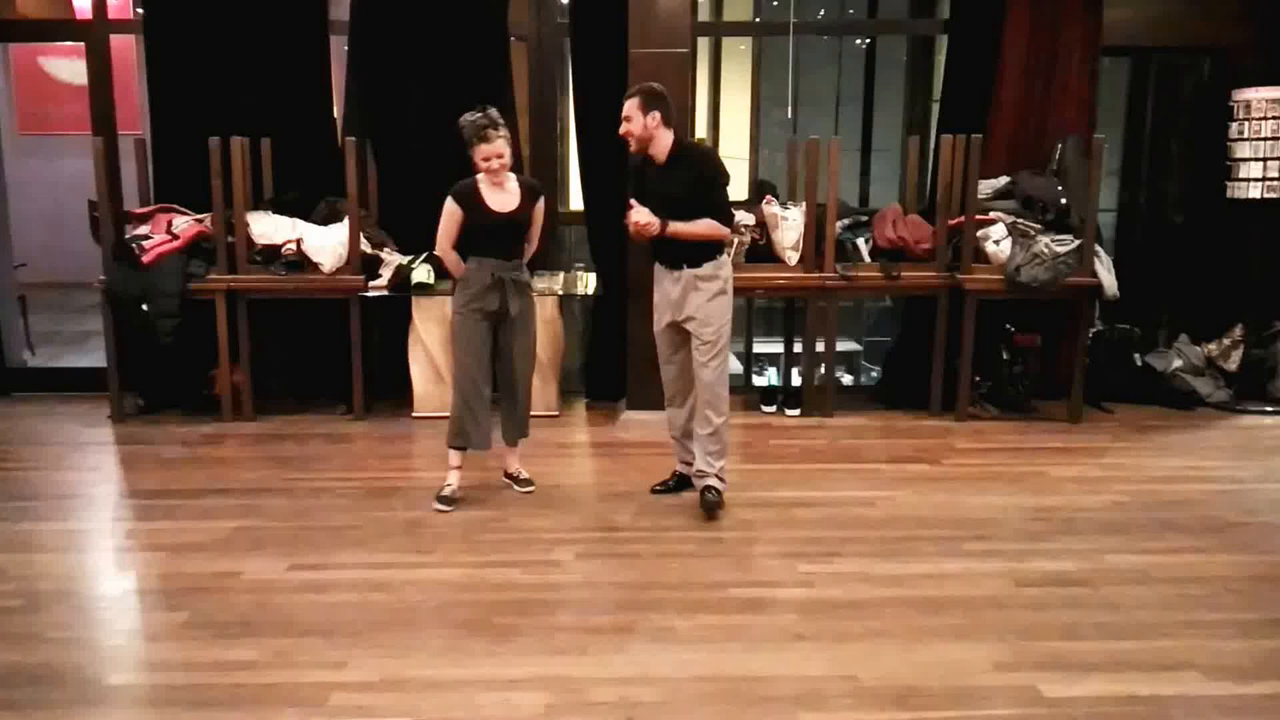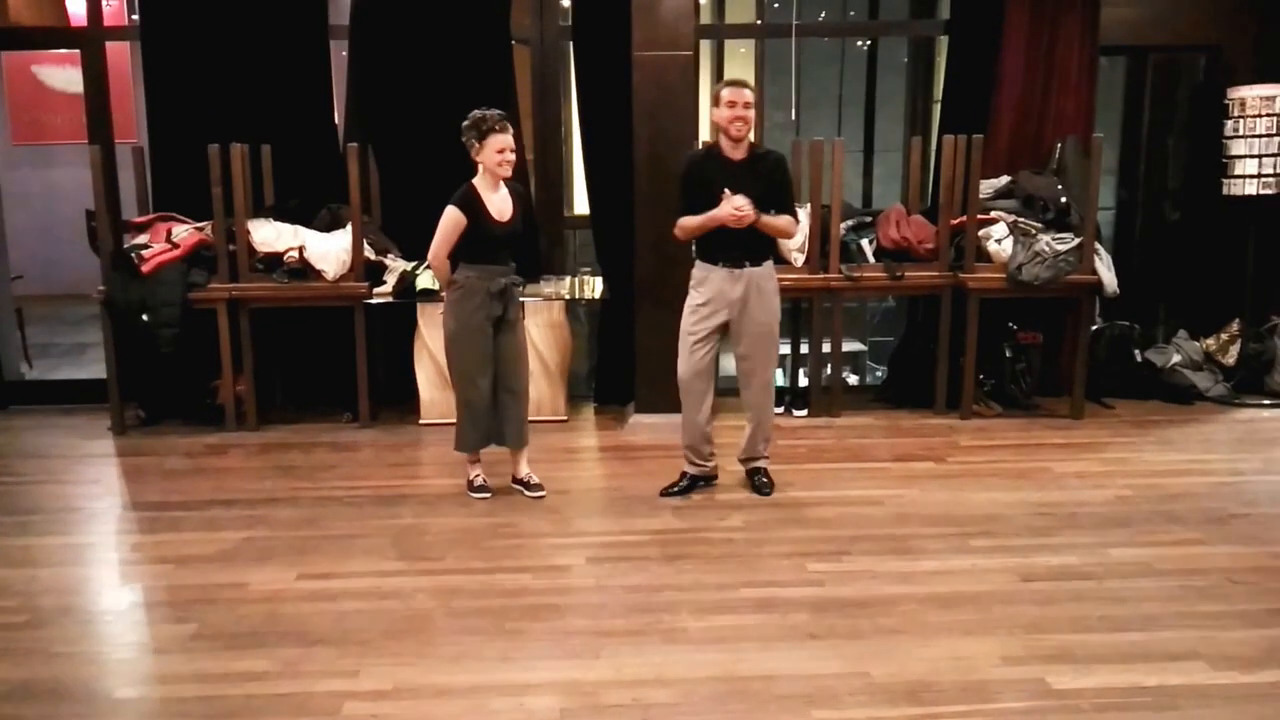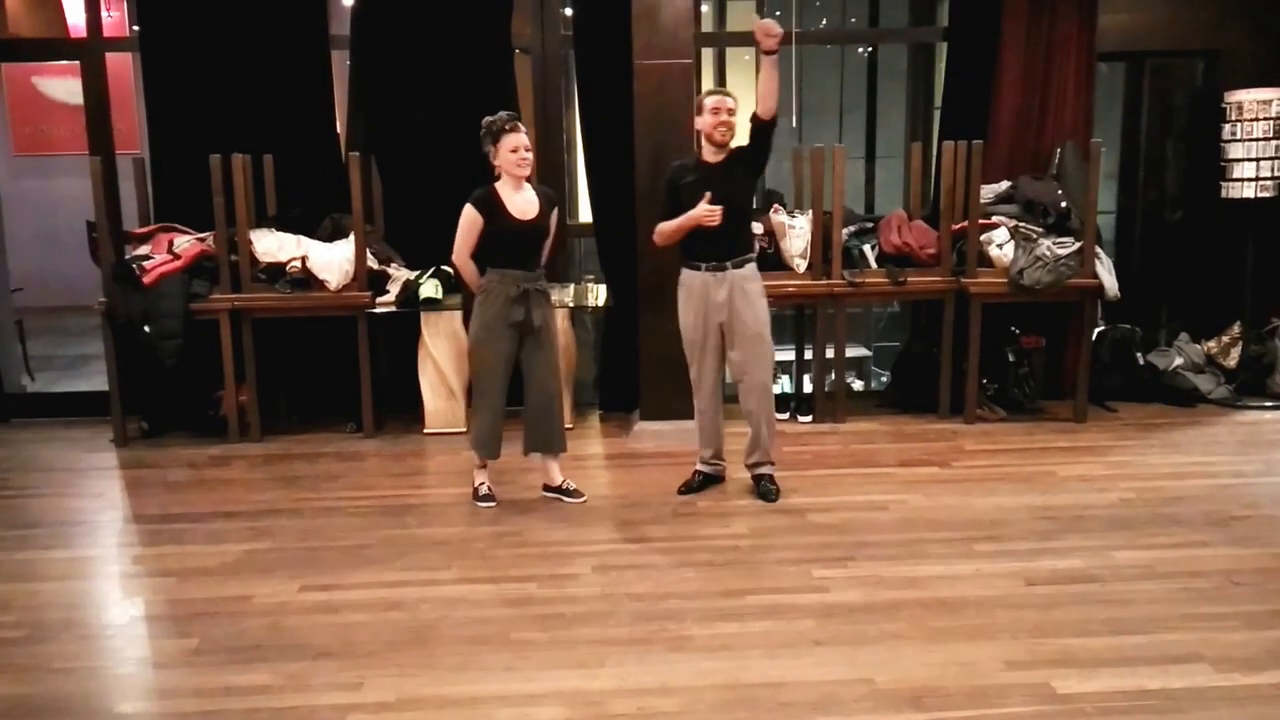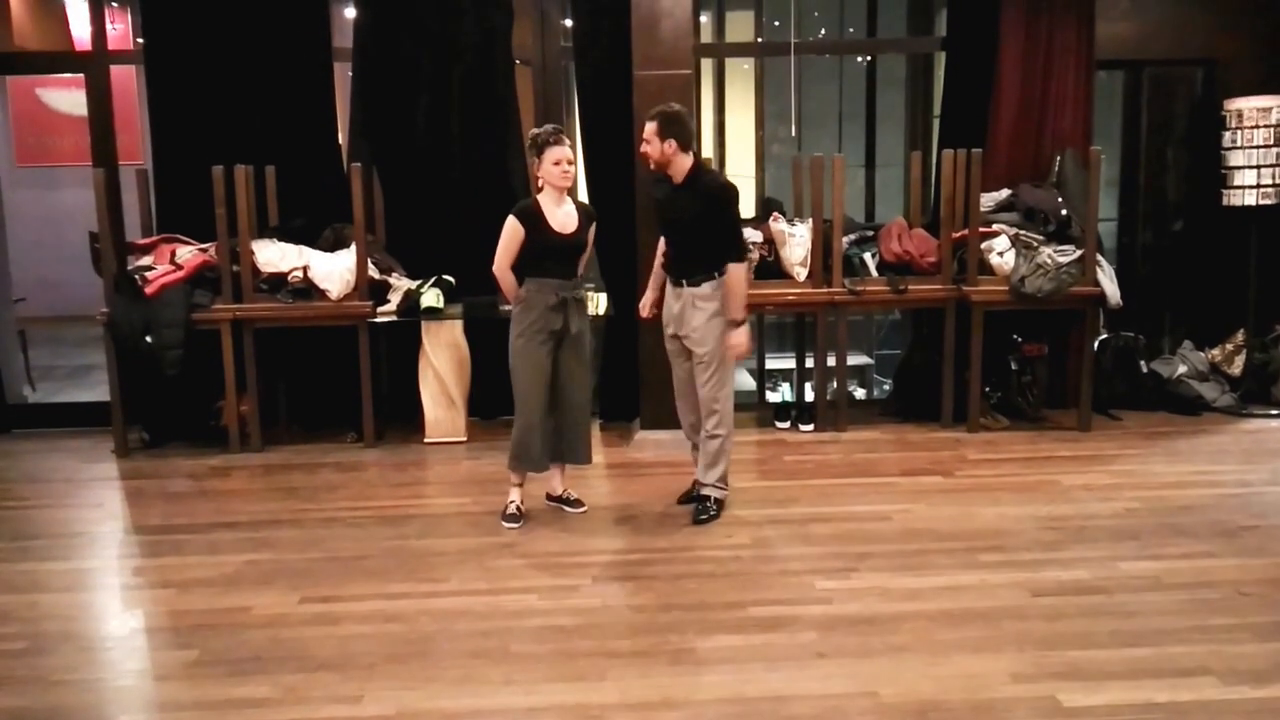
dt=1s
person 1, frame 1
left shoulder: (702, 160)
right shoulder: (641, 169)
left elbow: (723, 227)
left wrist: (663, 225)
right wrist: (637, 226)
left hip: (706, 277)
right hip: (665, 277)
left knee: (709, 377)
right knee: (674, 378)
left ankle: (710, 476)
right ankle: (687, 465)
person 1, frame 2
left shoulder: (772, 163)
right shoulder: (697, 164)
left elbow: (790, 225)
right elbow: (681, 229)
left wrist: (754, 218)
right wrist: (719, 215)
left hip: (758, 278)
right hip: (709, 277)
left knee: (758, 375)
right knee: (691, 373)
left ankle: (756, 460)
right ankle: (698, 465)
person 1, frame 3
left shoulder: (748, 162)
right shoulder: (680, 173)
left elbow: (769, 112)
right elbow: (660, 235)
left wrist: (769, 55)
right wrist: (691, 218)
left hip: (742, 279)
right hip: (695, 282)
left knee: (756, 379)
right knee: (704, 383)
left ankle: (761, 465)
right ankle: (710, 464)
person 1, frame 4
left shoulder: (716, 189)
right shoulder: (662, 185)
left elbow: (735, 259)
left wrist: (738, 322)
right wrist: (653, 284)
left hip: (709, 294)
right hip: (674, 293)
left knee: (713, 396)
right knee: (686, 395)
left ankle: (713, 486)
right ankle: (703, 475)
person 2, frame 1
left shoulder: (531, 191)
right shoulder: (463, 194)
right elbow: (444, 248)
right wrist: (473, 280)
left hip: (517, 290)
right hip: (474, 292)
left knee: (517, 376)
right knee: (469, 379)
left ankle: (512, 462)
right ankle: (454, 472)
person 2, frame 2
left shoulder: (518, 195)
right shoulder: (465, 200)
right elbow: (436, 257)
right wrist: (458, 290)
left hip: (507, 294)
right hip: (471, 298)
left knee: (515, 381)
right knee: (474, 384)
left ankle: (520, 467)
right ankle: (474, 467)
person 2, frame 3
left shoulder: (546, 199)
right shoulder: (483, 201)
right elbow: (461, 257)
right wrist: (490, 292)
left hip: (537, 299)
right hip: (497, 301)
left knee: (546, 386)
right knee: (490, 388)
left ankle: (552, 476)
right ankle: (480, 475)
person 2, frame 4
left shoulder: (586, 215)
right shoulder: (525, 214)
right elbow: (501, 268)
right wrist: (525, 304)
left hip: (573, 310)
right hip: (534, 312)
left knee: (572, 399)
right knee: (531, 403)
left ankle: (557, 485)
right ankle: (515, 492)
